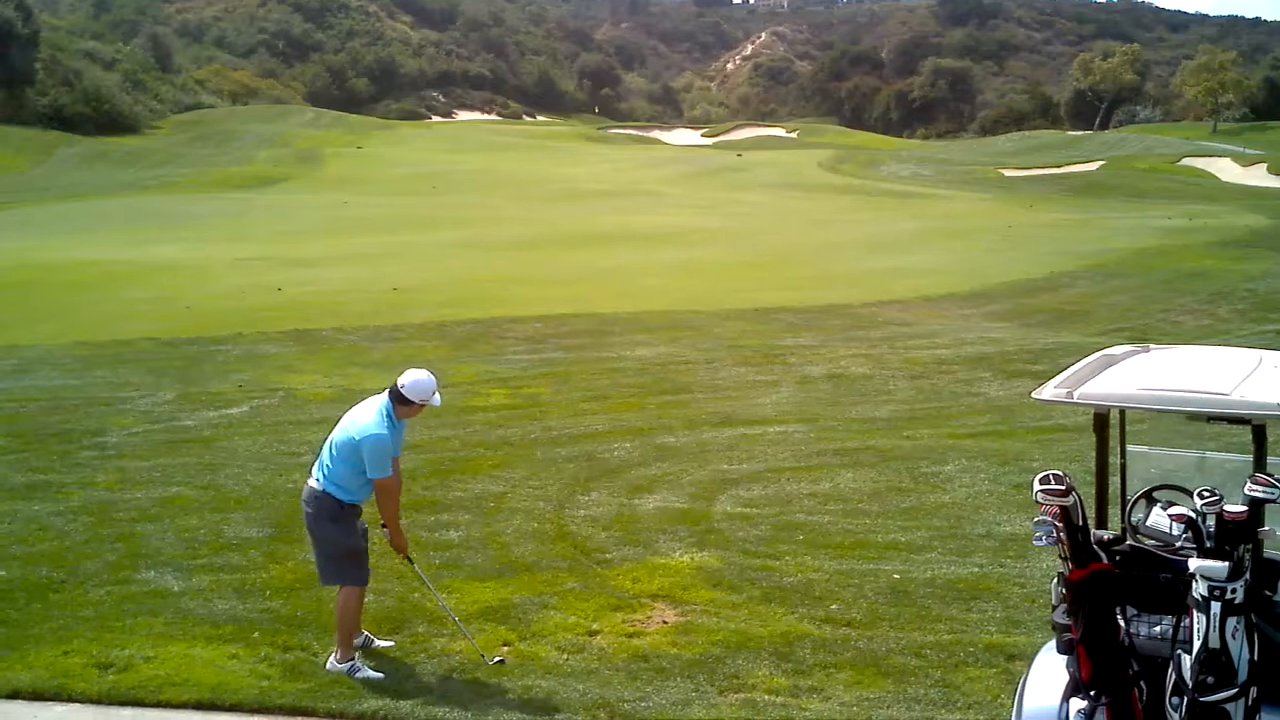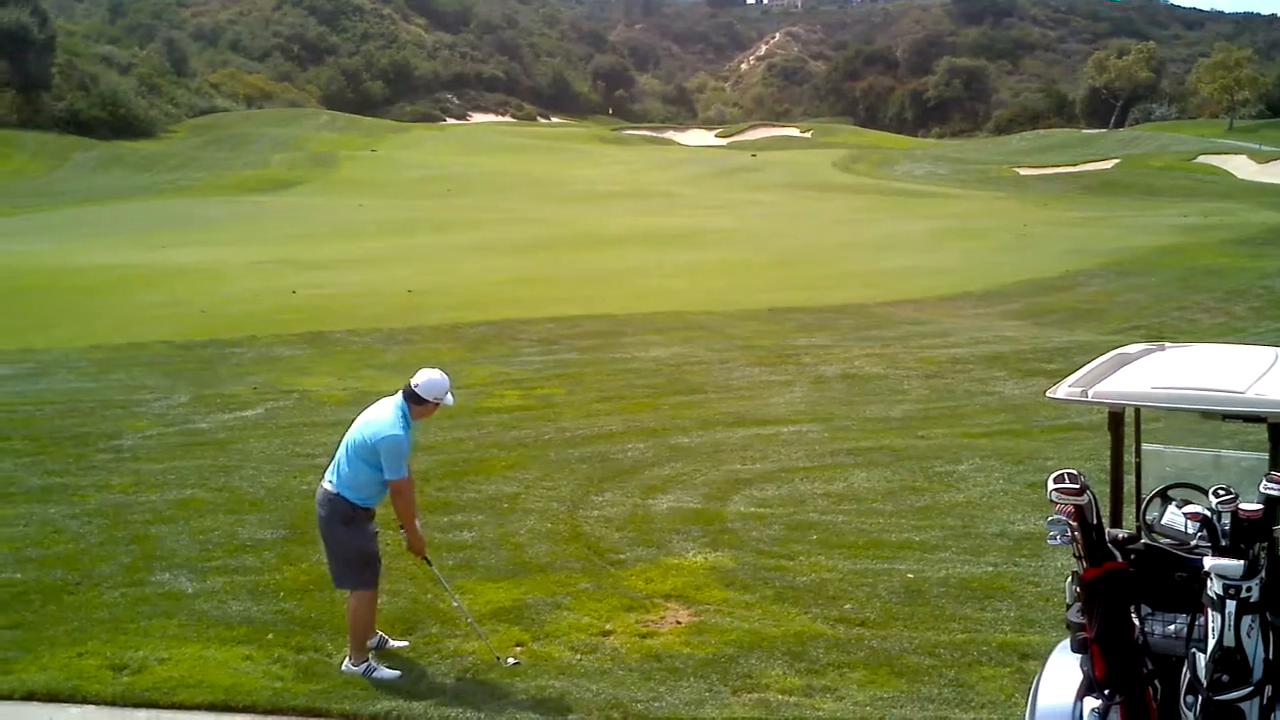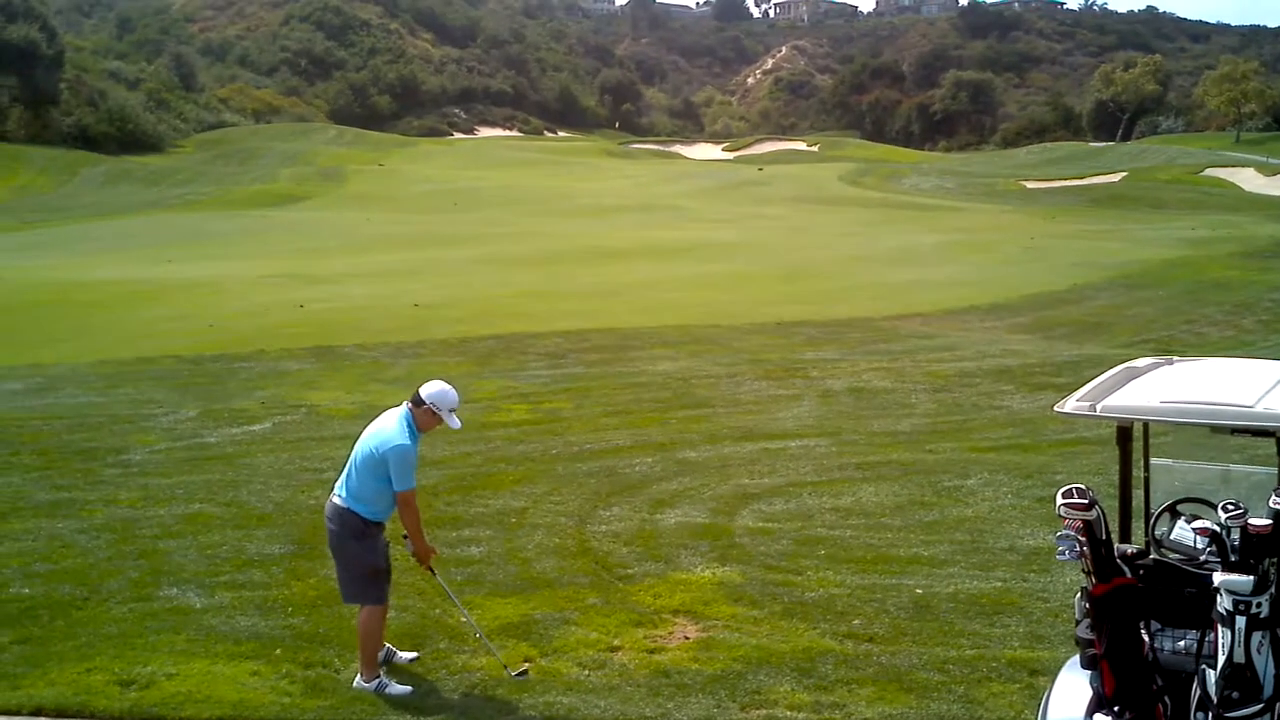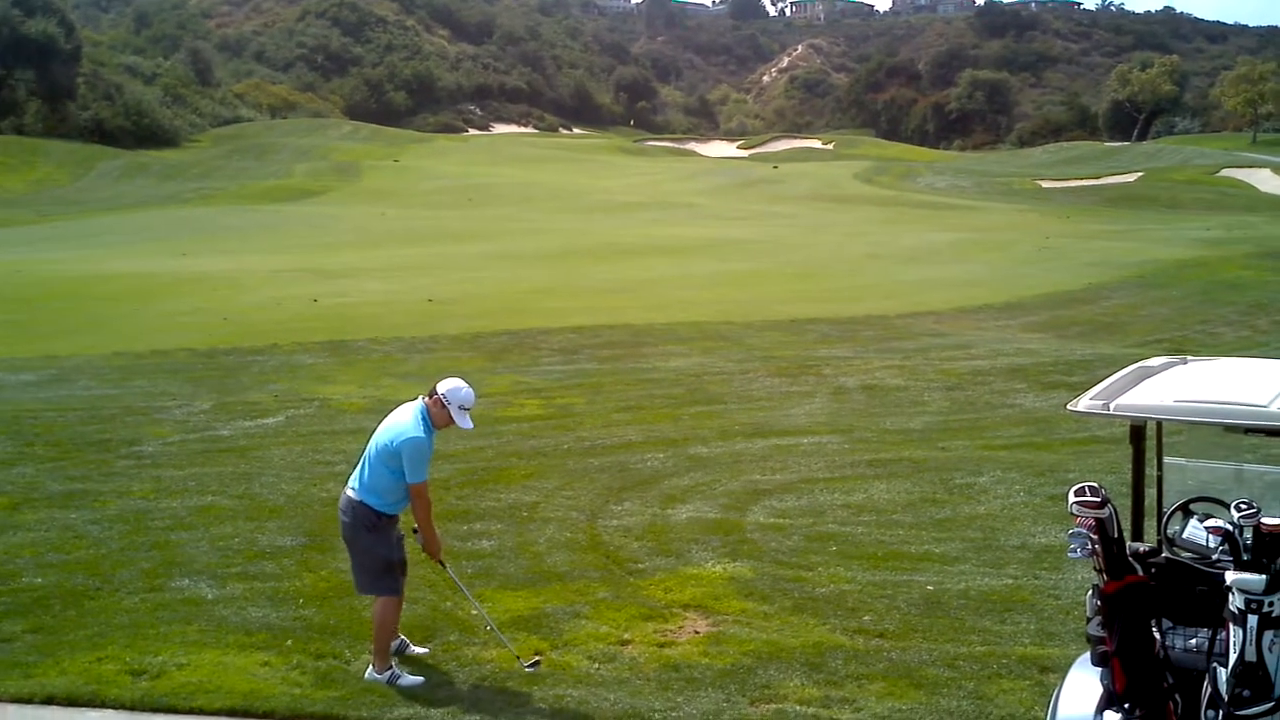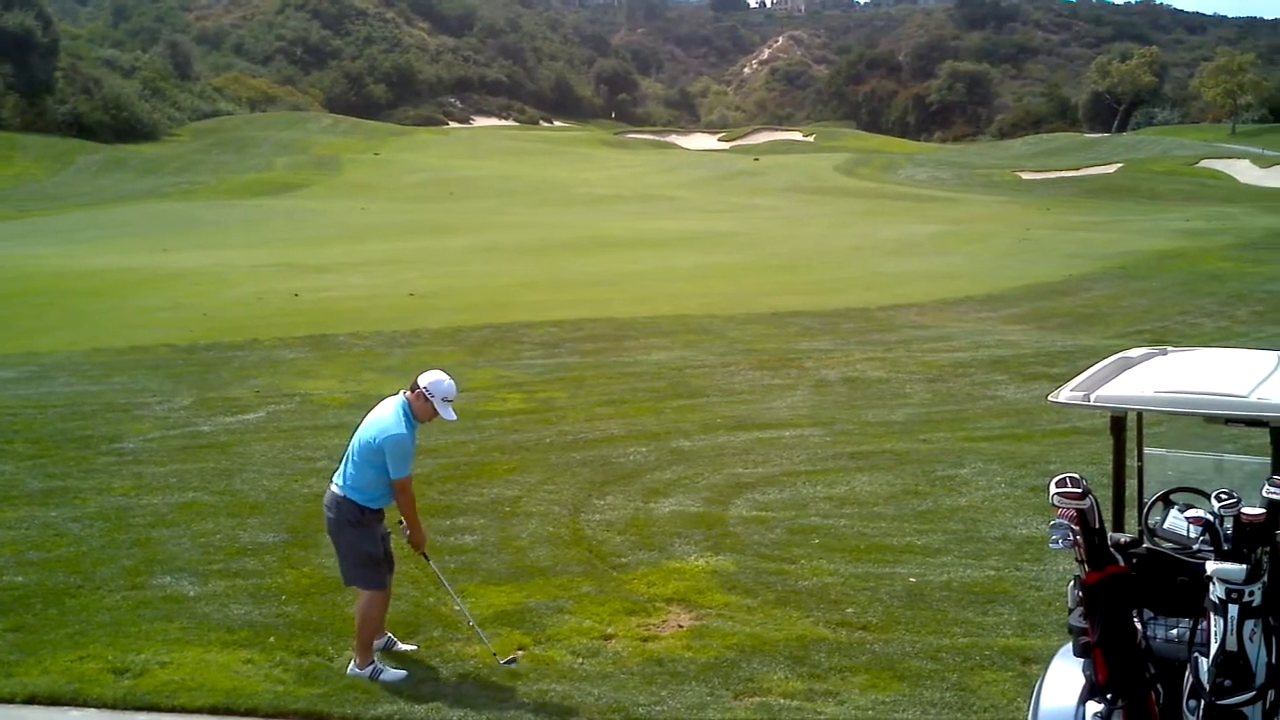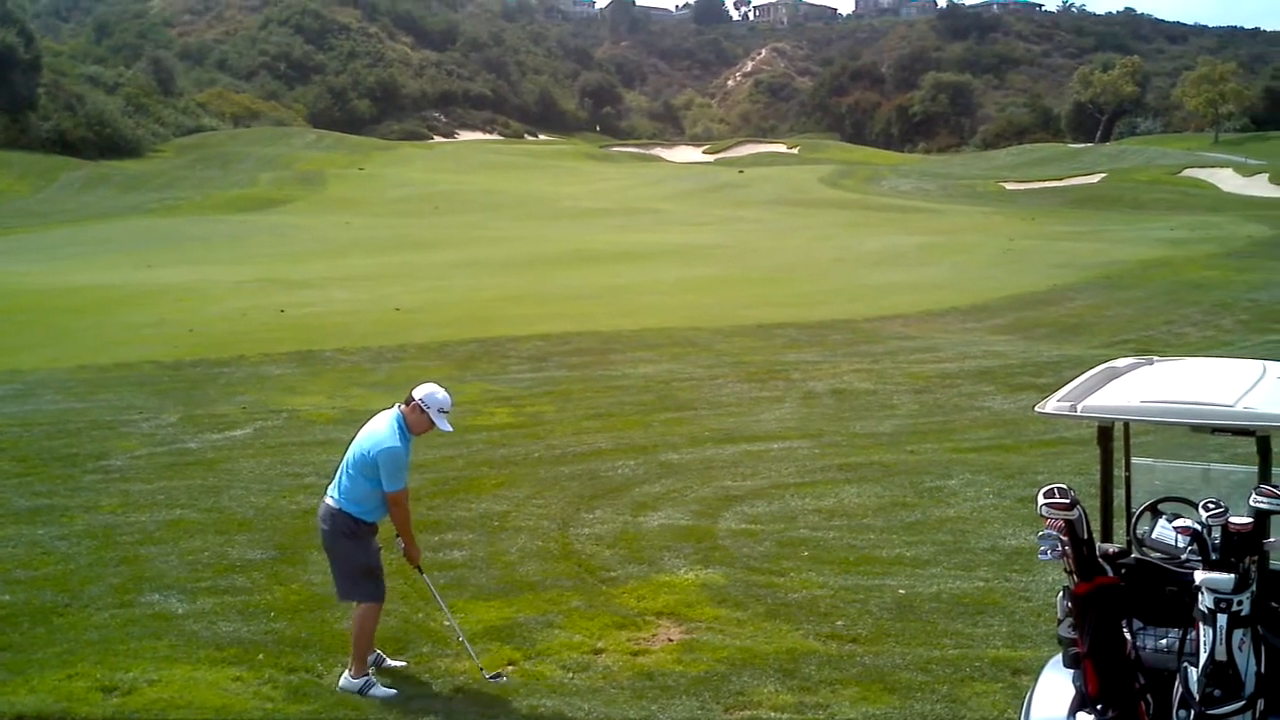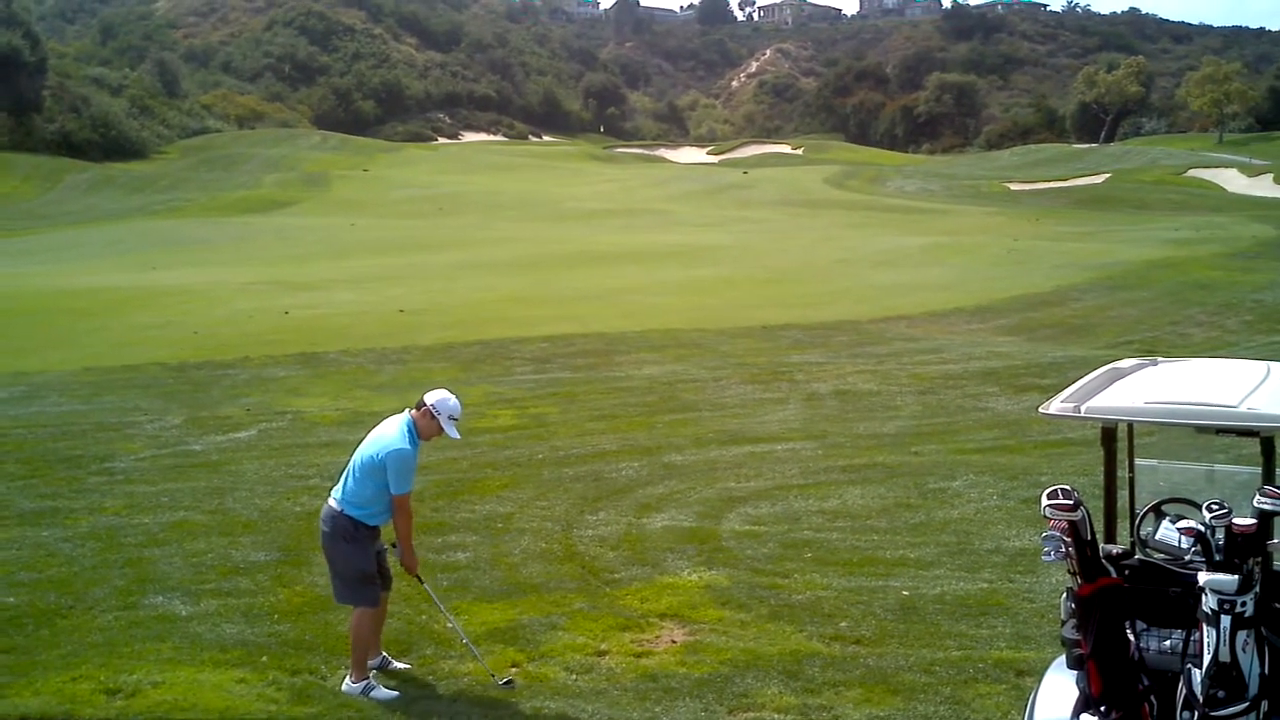
dt=0.5s
person 1, frame 1
left shoulder: (389, 410)
right shoulder: (376, 433)
left elbow: (394, 472)
right elbow: (384, 490)
left wrist: (396, 522)
right wrist: (396, 534)
left hip: (341, 499)
right hip: (328, 504)
left knee: (358, 572)
right knee: (353, 579)
left ankle: (354, 634)
right ankle: (343, 657)
person 1, frame 2
left shoulder: (396, 408)
right shoulder: (392, 433)
left elbow: (406, 474)
right elbow: (399, 492)
left wrist: (415, 522)
right wrist: (413, 535)
left hip: (353, 502)
right hip: (341, 507)
left knee: (371, 574)
right knee: (363, 583)
left ankle: (368, 636)
right ankle: (357, 659)
person 1, frame 3
left shoulder: (399, 418)
right shoulder: (400, 443)
left elbow: (405, 494)
right elbow: (406, 503)
left wrist: (417, 539)
right wrist: (420, 545)
left hip: (359, 515)
right hip: (352, 521)
left knee: (380, 586)
right knee: (372, 598)
left ankle: (376, 649)
right ankle: (368, 676)
person 1, frame 4
left shoulder: (414, 410)
right shoulder: (415, 437)
left elbow: (418, 489)
right elbow: (419, 496)
left wrist: (426, 530)
right wrist: (430, 538)
left hip: (376, 508)
right hip: (365, 514)
left knee: (397, 576)
right knee: (386, 589)
left ankle: (390, 639)
right ankle: (380, 666)
person 1, frame 5
left shoulder: (396, 405)
right shoulder: (397, 433)
left elbow: (401, 483)
right elbow: (403, 491)
left wrist: (410, 522)
right wrist: (416, 530)
left hip: (362, 504)
right hip: (351, 510)
left knee: (383, 573)
right knee: (373, 584)
left ankle: (377, 636)
right ankle: (362, 662)
person 1, frame 6
left shoulder: (389, 419)
right shoulder: (391, 446)
left elbow: (398, 490)
right elbow: (396, 503)
left wrist: (404, 535)
right wrist: (410, 543)
left hip: (353, 517)
right hip: (344, 522)
left knee: (370, 590)
right knee: (370, 595)
left ankle: (367, 653)
right ankle: (356, 674)
person 1, frame 7
left shoulder: (399, 423)
right shoulder: (401, 449)
left elbow: (397, 503)
right elbow: (401, 508)
left wrist: (403, 543)
right wrist: (407, 551)
left hip: (359, 520)
right hip: (346, 525)
left knee: (380, 589)
right knee: (366, 600)
left ankle: (373, 654)
right ankle: (357, 678)
